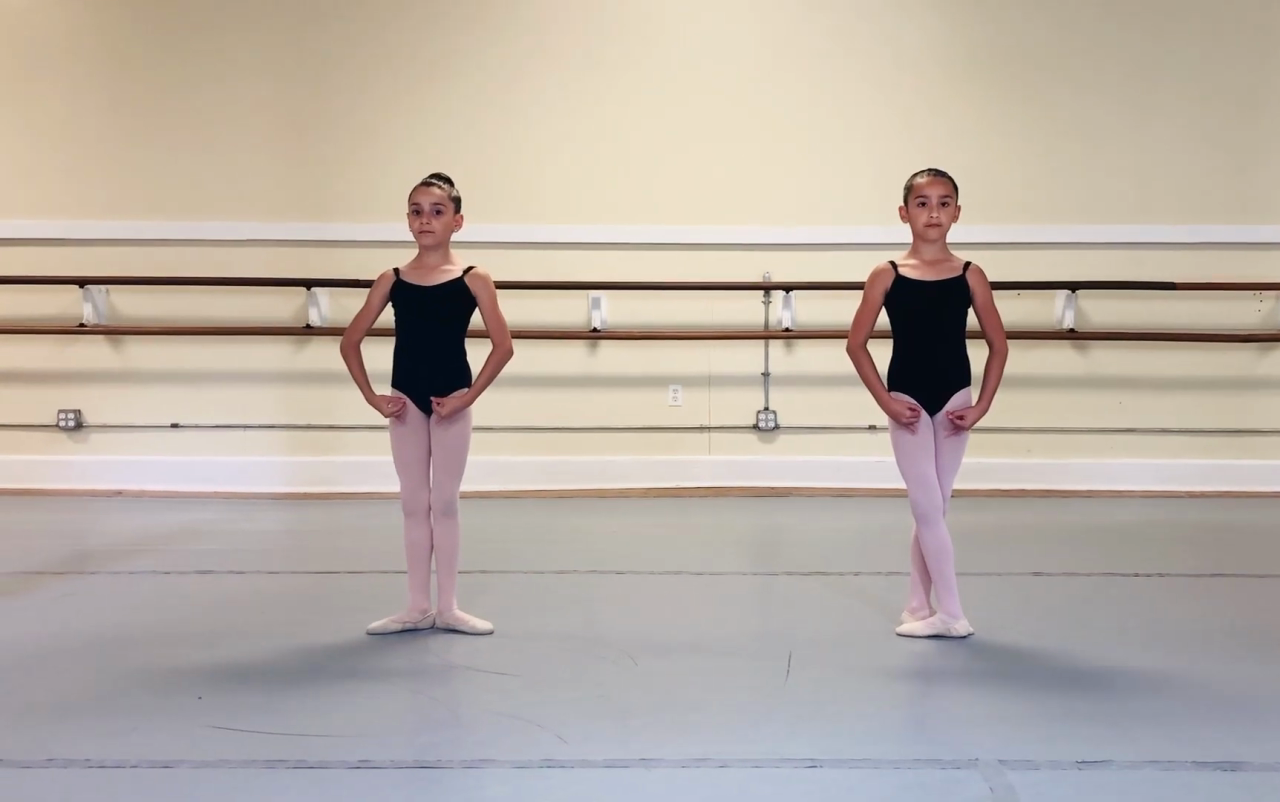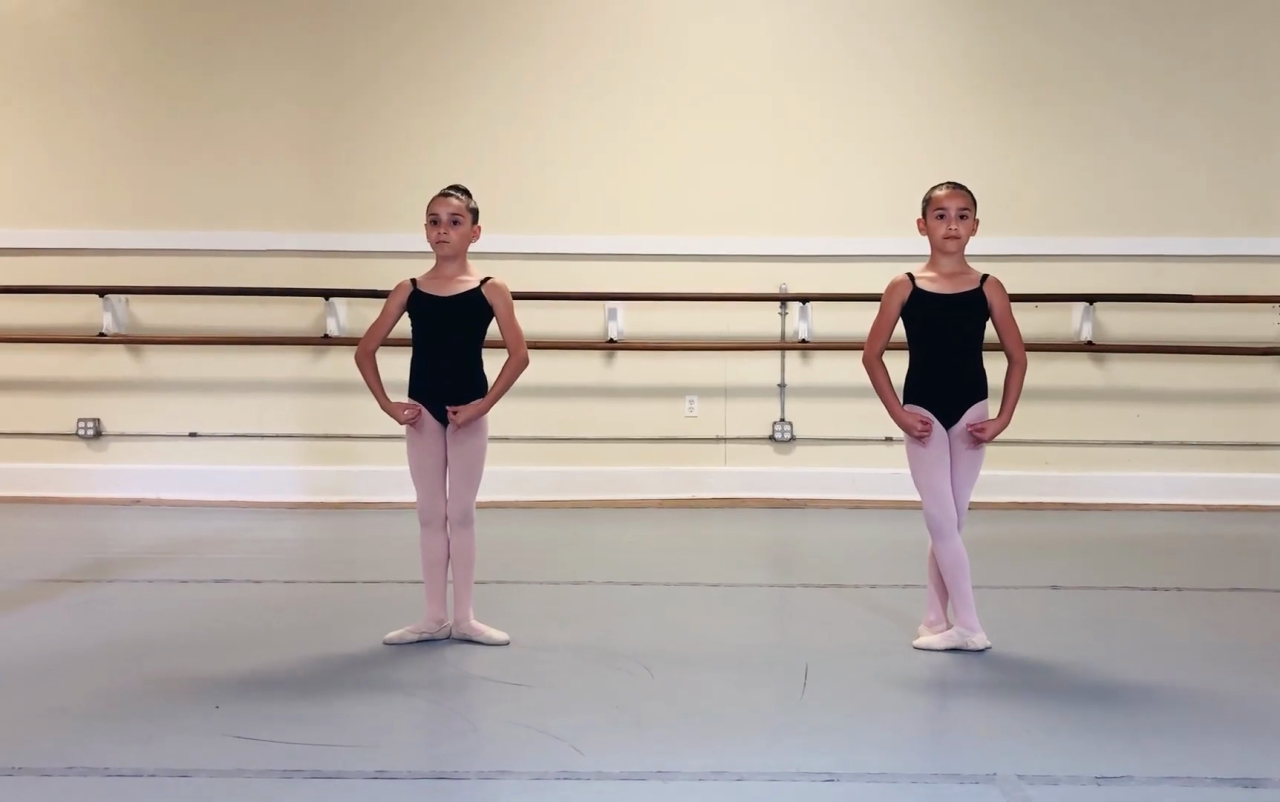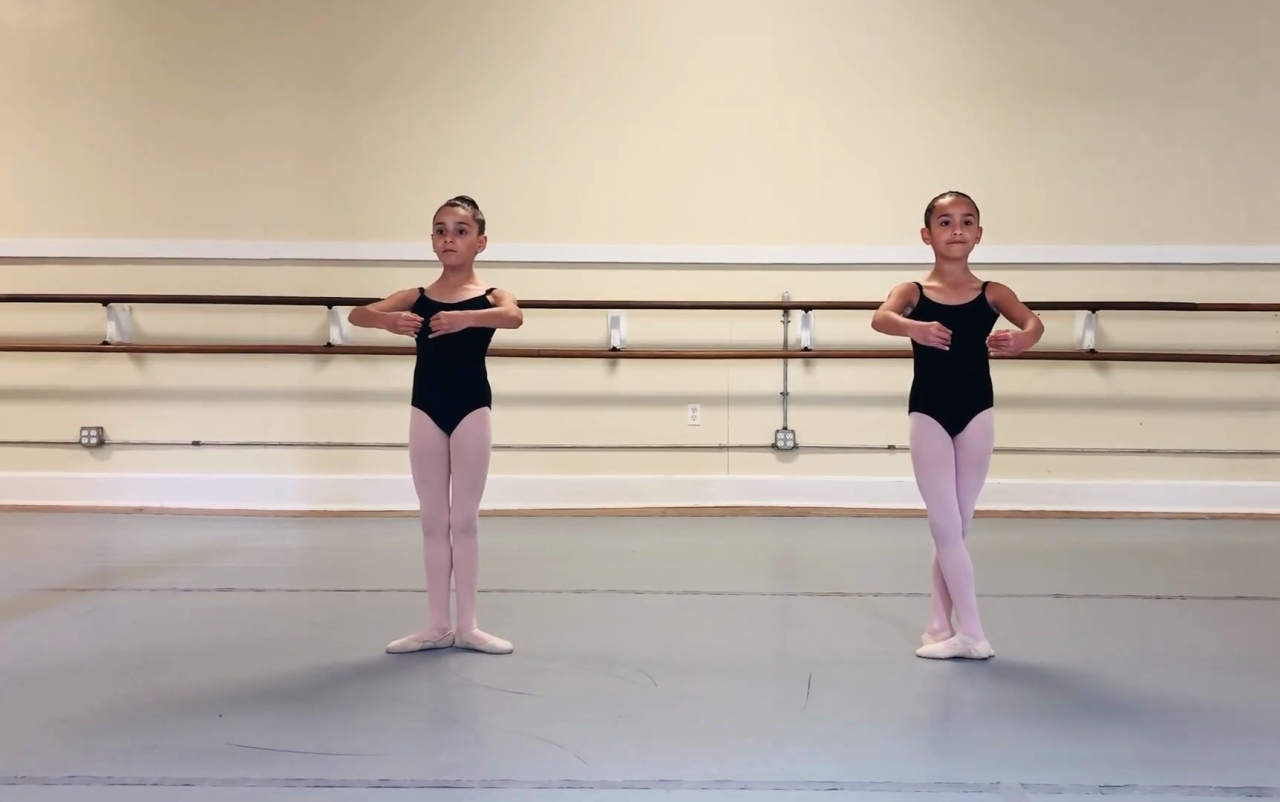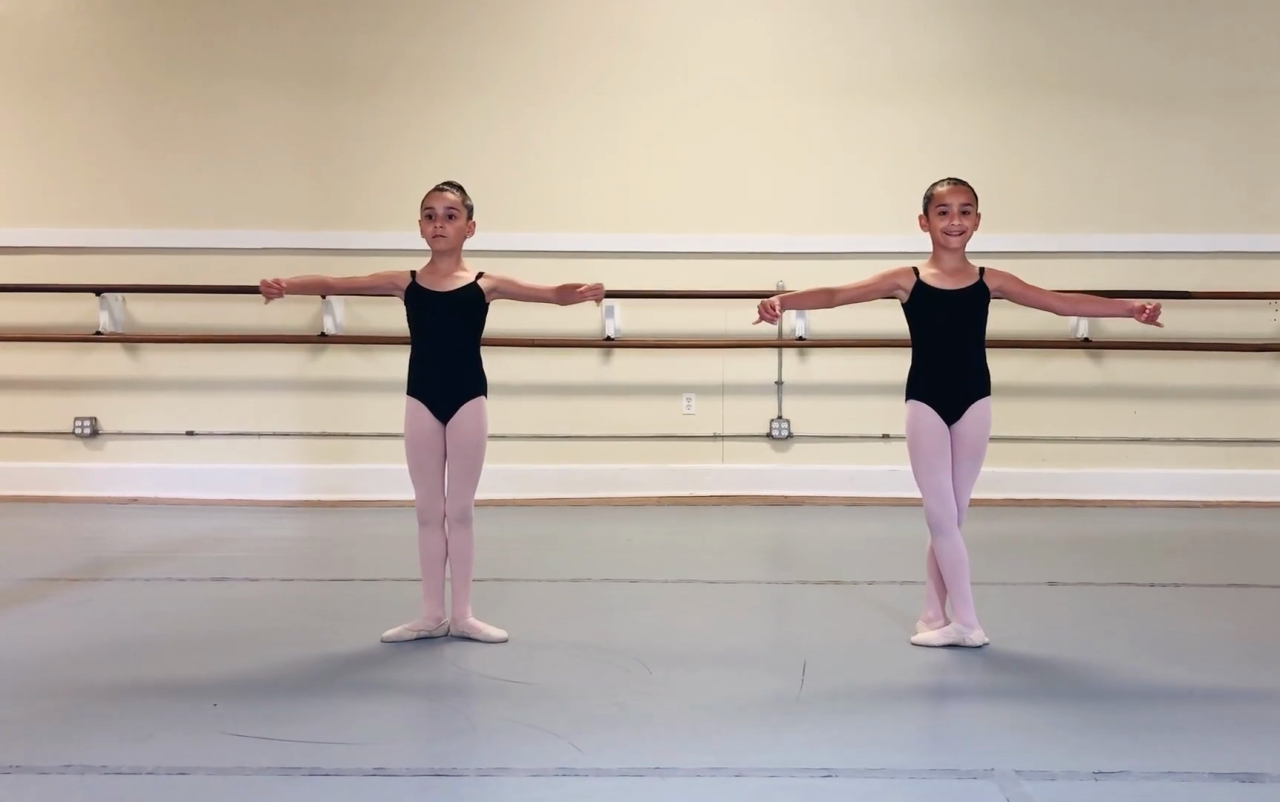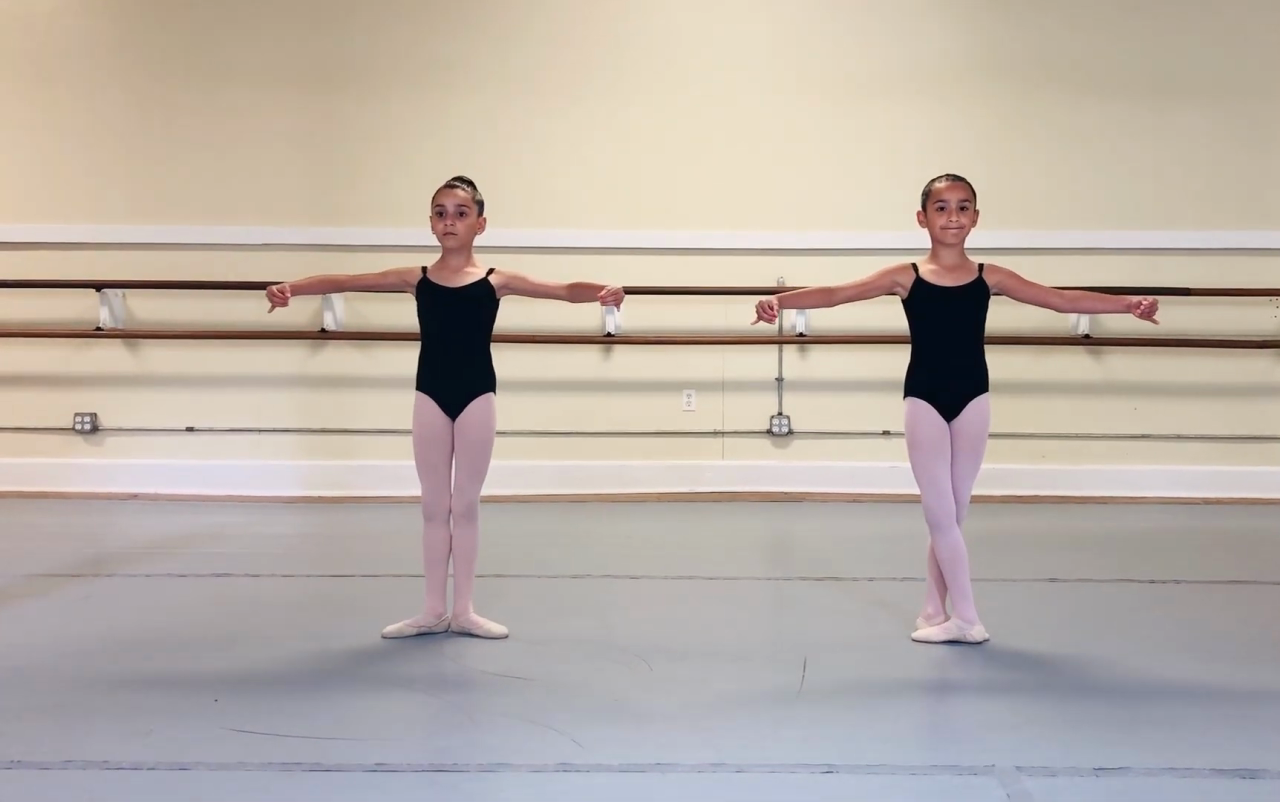
dt=1s
person 1, frame 1
left shoulder: (970, 275)
right shoulder: (887, 275)
left elbow: (998, 345)
right elbow: (856, 343)
left wrist: (982, 405)
right wrist: (886, 402)
left hip: (954, 399)
right hip: (908, 400)
left knee: (935, 510)
right knee: (928, 509)
left ankle: (919, 607)
right ankle: (950, 613)
person 1, frame 2
left shoulder: (988, 288)
right shoulder: (903, 287)
left elbow: (1016, 357)
right elbow: (872, 354)
left wrist: (1003, 417)
right wrist: (897, 414)
left hip: (970, 411)
right hip: (923, 411)
left knee: (951, 522)
right knee: (941, 521)
left ankle: (935, 620)
right ankle: (968, 625)
person 1, frame 3
left shoulder: (992, 293)
right shoulder: (912, 291)
left elbow: (1033, 322)
right elbow: (881, 318)
left wrist: (1023, 338)
right wrist: (914, 329)
left hip: (976, 414)
right hip: (928, 414)
left knee: (956, 528)
right knee: (946, 526)
left ankle: (940, 627)
right ankle: (971, 633)
person 1, frame 4
left shoulder: (990, 281)
right shoulder: (905, 279)
left elbow: (1062, 303)
right elbow: (836, 295)
left wrist: (1131, 308)
right wrist: (783, 301)
left hip: (973, 401)
right hip: (925, 402)
left knee: (952, 516)
right knee: (941, 516)
left ankle: (934, 615)
right ankle: (965, 621)
person 1, frame 5
left shoulder: (990, 277)
right shoulder: (905, 276)
left elbow: (1062, 299)
right elbow: (836, 294)
left wrist: (1128, 304)
right wrist: (779, 301)
left hip: (972, 398)
right hip: (924, 399)
left knee: (953, 513)
right knee: (940, 513)
left ankle: (935, 611)
right ankle: (964, 617)
person 2, frame 1
left shoulder: (473, 279)
right shoulder: (391, 280)
left elbow: (503, 346)
right elbow: (349, 342)
left wrist: (469, 396)
right wrist: (372, 397)
left hip: (451, 402)
right hip: (406, 401)
left knee: (445, 503)
right knee: (414, 504)
left ankle: (447, 606)
right ankle: (418, 606)
person 2, frame 2
left shoulder: (491, 290)
right shoulder: (409, 290)
left elbow: (519, 354)
right elbow: (365, 350)
left wrist: (485, 403)
right wrist: (387, 403)
left hip: (468, 410)
right hip: (422, 410)
left knee: (462, 513)
right knee: (430, 513)
left ankle: (464, 617)
right ankle: (435, 616)
person 2, frame 3
left shoulder: (492, 296)
right shoulder: (415, 297)
left elbow: (514, 317)
right elbow: (357, 314)
left wrist: (466, 318)
right wrist: (387, 320)
left hip: (471, 411)
right hip: (426, 411)
left knee: (464, 520)
right knee: (433, 521)
left ankle: (467, 625)
right ankle: (437, 625)
person 2, frame 4
left shoulder: (485, 284)
right shoulder: (405, 283)
left elbow: (553, 294)
right elbow: (333, 284)
left wrist: (581, 291)
right wrist: (287, 285)
left hip: (468, 399)
right hip: (421, 400)
left knee: (460, 510)
right knee: (428, 510)
left ankle: (462, 614)
right ankle: (432, 614)
person 2, frame 5
left shoulder: (495, 280)
right shoulder: (415, 278)
left elbow: (563, 290)
right elbow: (344, 281)
left wrist: (602, 292)
right wrist: (291, 287)
left hip: (476, 396)
right hip: (430, 396)
left knee: (466, 506)
right knee: (433, 506)
left ankle: (463, 610)
right ankle: (433, 609)
